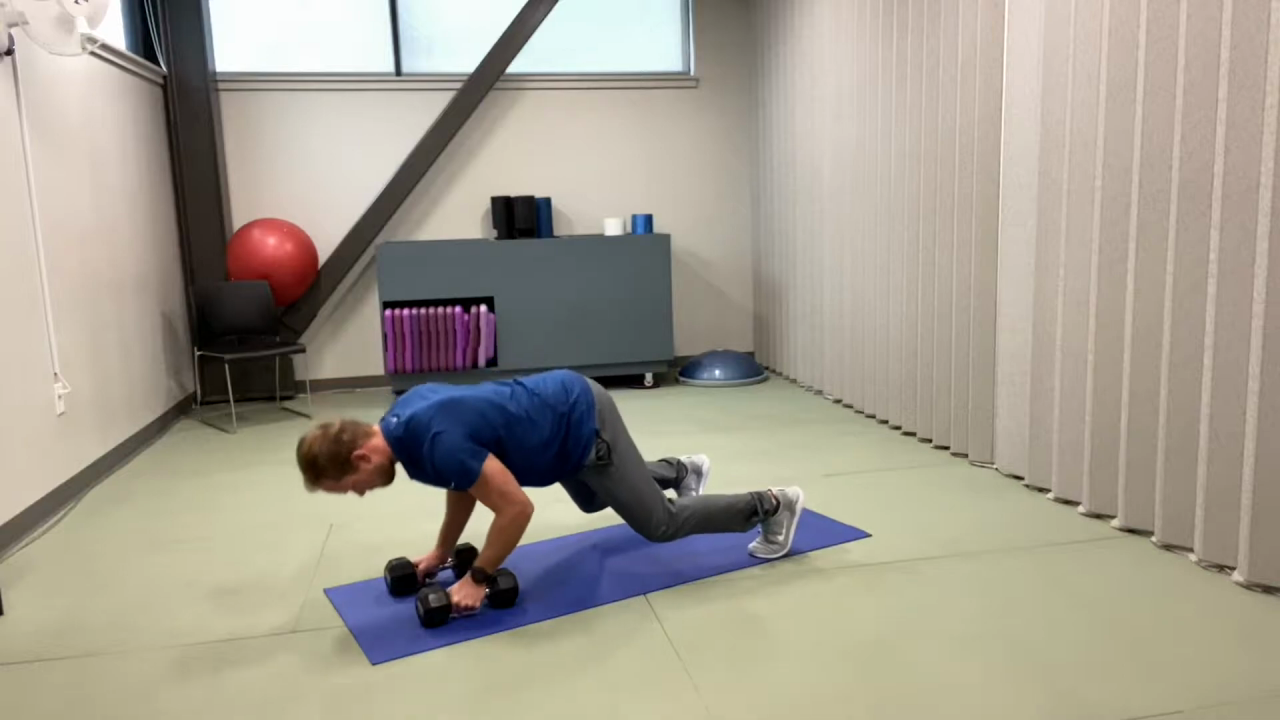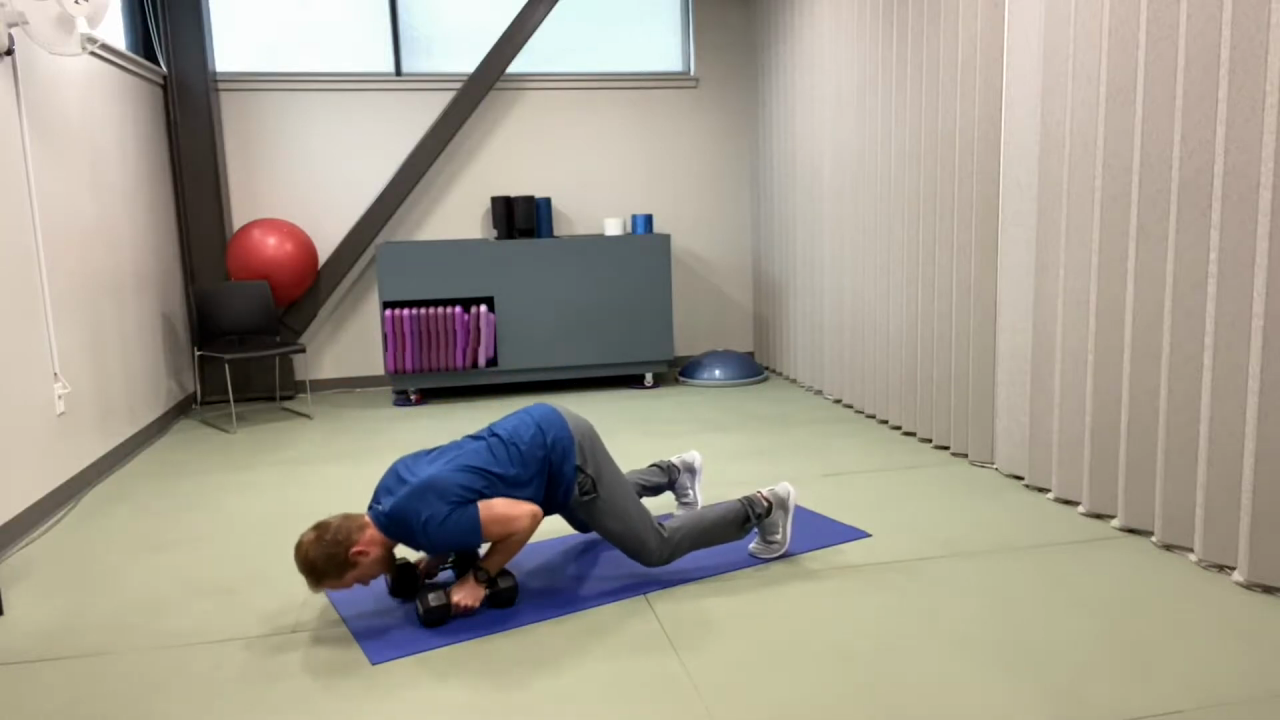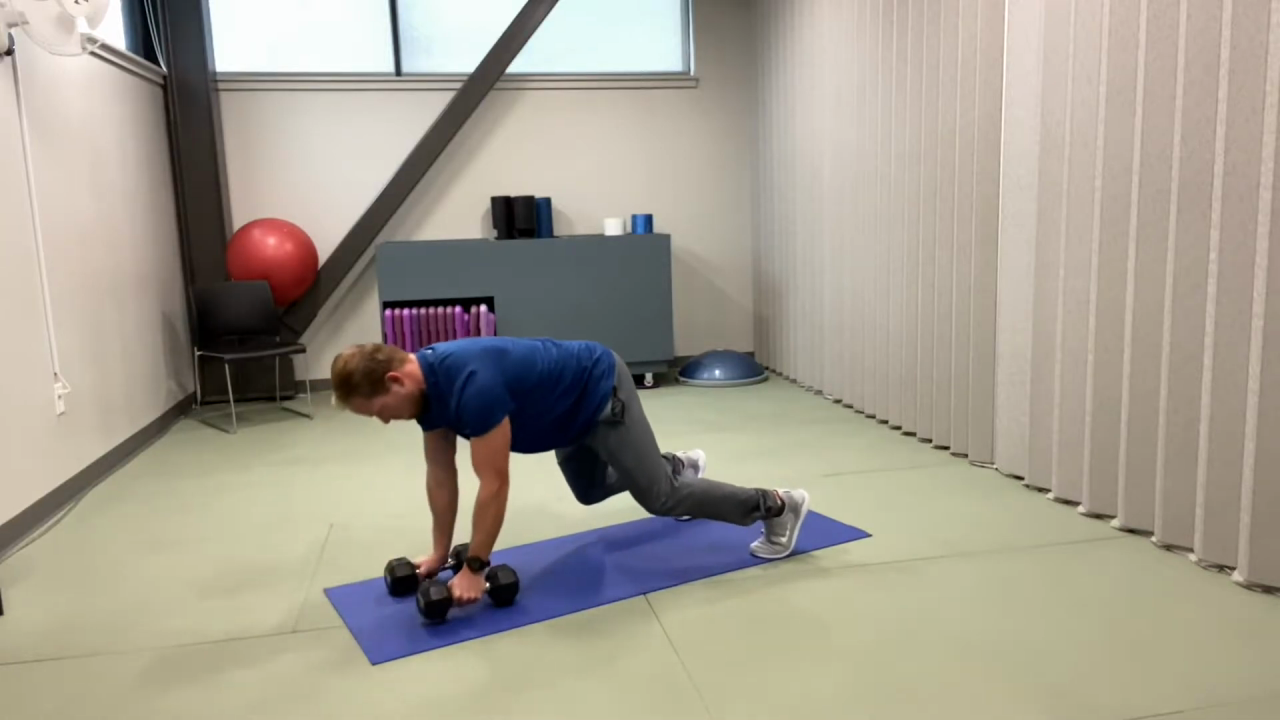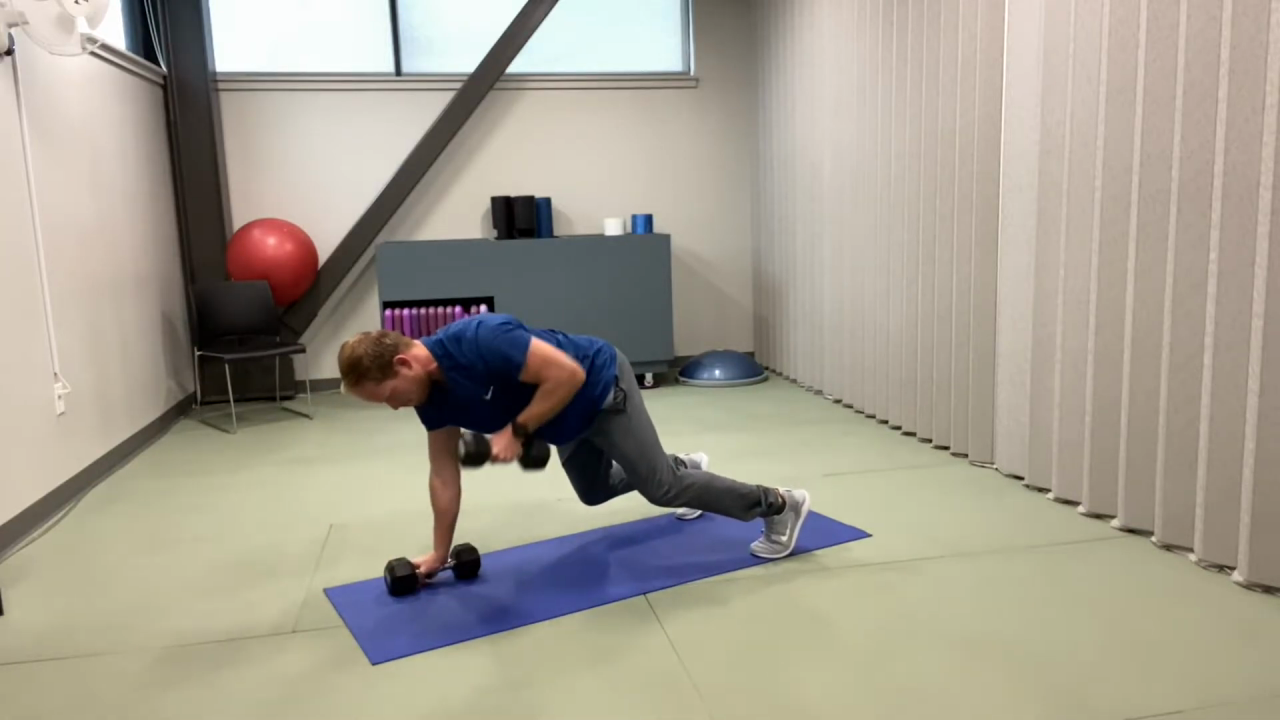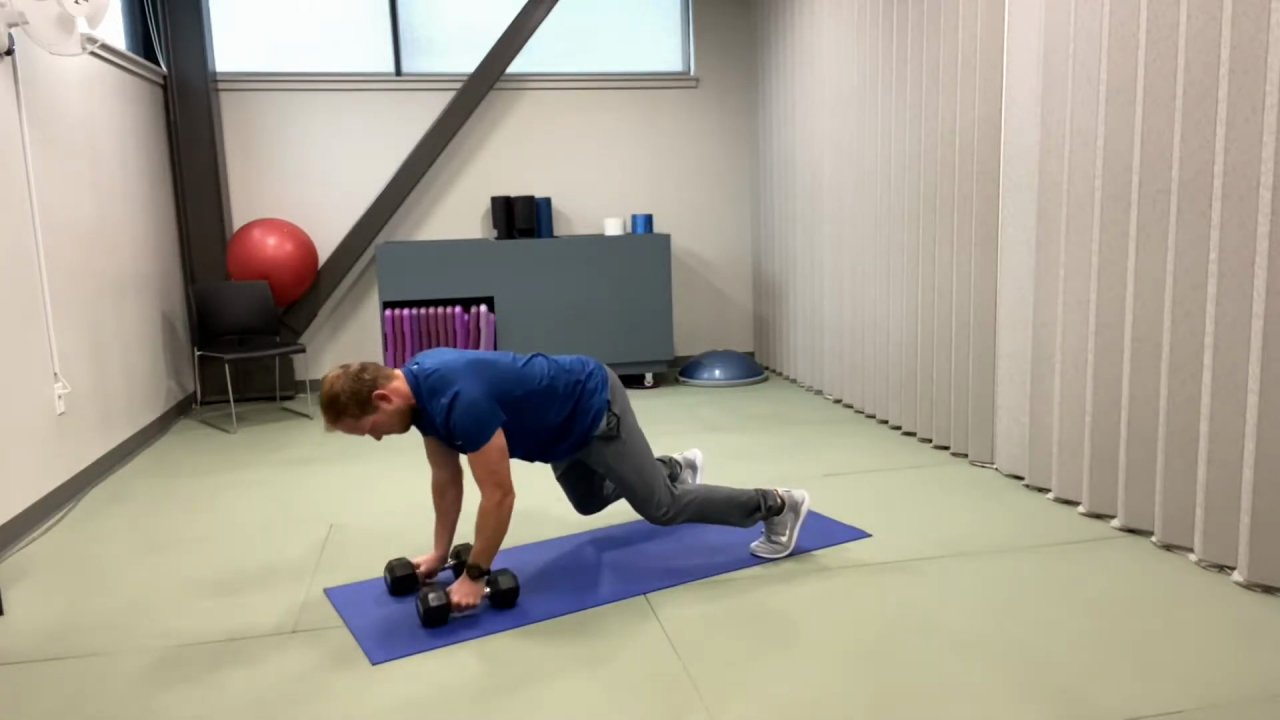
dt=0.7s
person 1, frame 1
left shoulder: (436, 445)
right shoulder: (400, 422)
left elbow: (516, 508)
right elbow: (467, 479)
left wrist: (477, 579)
right wrist: (441, 552)
left hip: (582, 420)
right hip: (562, 404)
left knee: (660, 522)
right knee: (595, 500)
left ankle: (771, 505)
right ankle: (682, 470)
person 1, frame 2
left shoulder: (427, 521)
right shoulder: (390, 494)
left elbow: (526, 517)
left wrist: (478, 578)
right wrist: (438, 558)
left hip: (564, 453)
right hip: (544, 429)
left knee: (654, 548)
right knee: (591, 517)
left ankle: (764, 506)
right ankle: (675, 472)
person 1, frame 3
left shoulder: (470, 382)
right shoulder: (426, 383)
left elbow: (493, 486)
right elbow: (441, 472)
left wrist: (473, 570)
right wrist: (440, 553)
left hip: (599, 388)
right hip: (567, 403)
left knee: (657, 497)
right knee: (591, 489)
left ankle: (777, 505)
right ankle: (680, 465)
person 1, frame 4
left shoulder: (479, 340)
right shoulder: (431, 390)
left elbow: (569, 373)
right elbow: (445, 474)
left wrist: (517, 431)
right wrist: (439, 553)
left hip: (599, 385)
right hip: (567, 413)
left knee: (660, 486)
right knee: (595, 491)
left ankle: (778, 503)
right ankle: (684, 465)
person 1, frame 5
left shoulder: (459, 399)
right shoulder: (417, 384)
left elbow: (498, 495)
right elbow: (446, 474)
left wrist: (474, 576)
right wrist: (439, 552)
left hip: (593, 403)
right hip: (566, 413)
left knee: (661, 506)
right knee: (591, 502)
left ankle: (777, 505)
right ankle: (676, 466)
